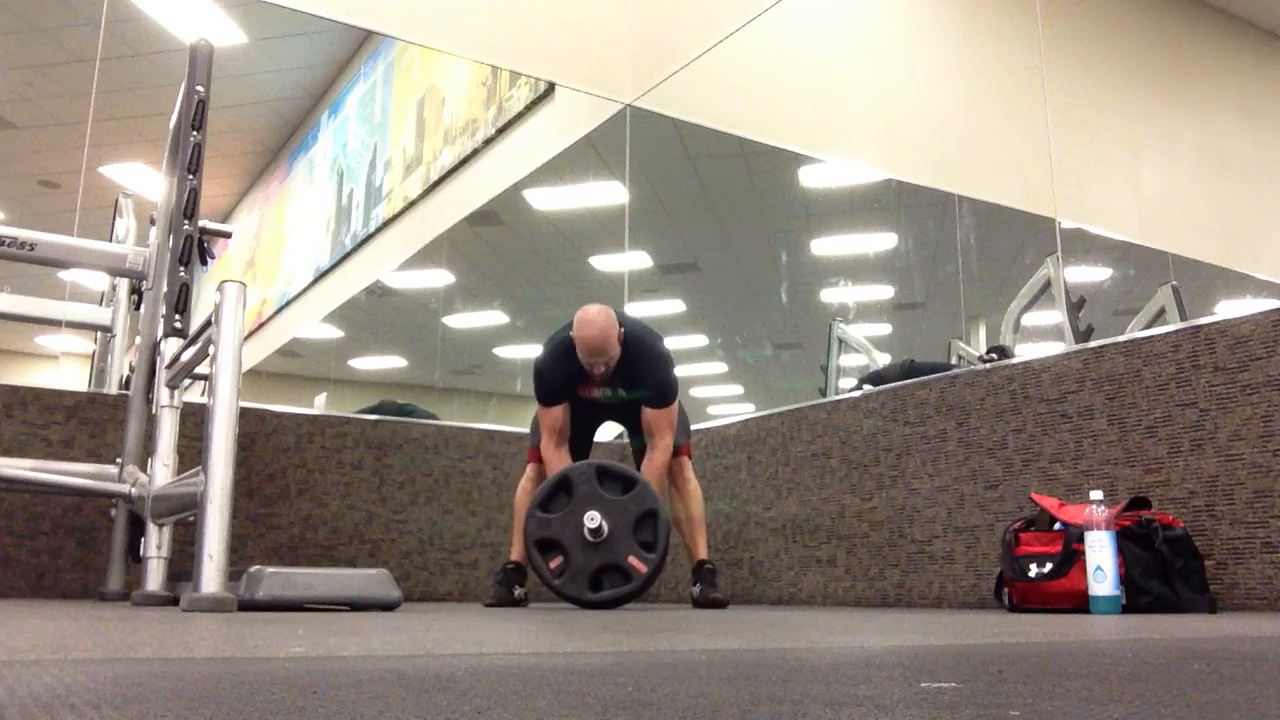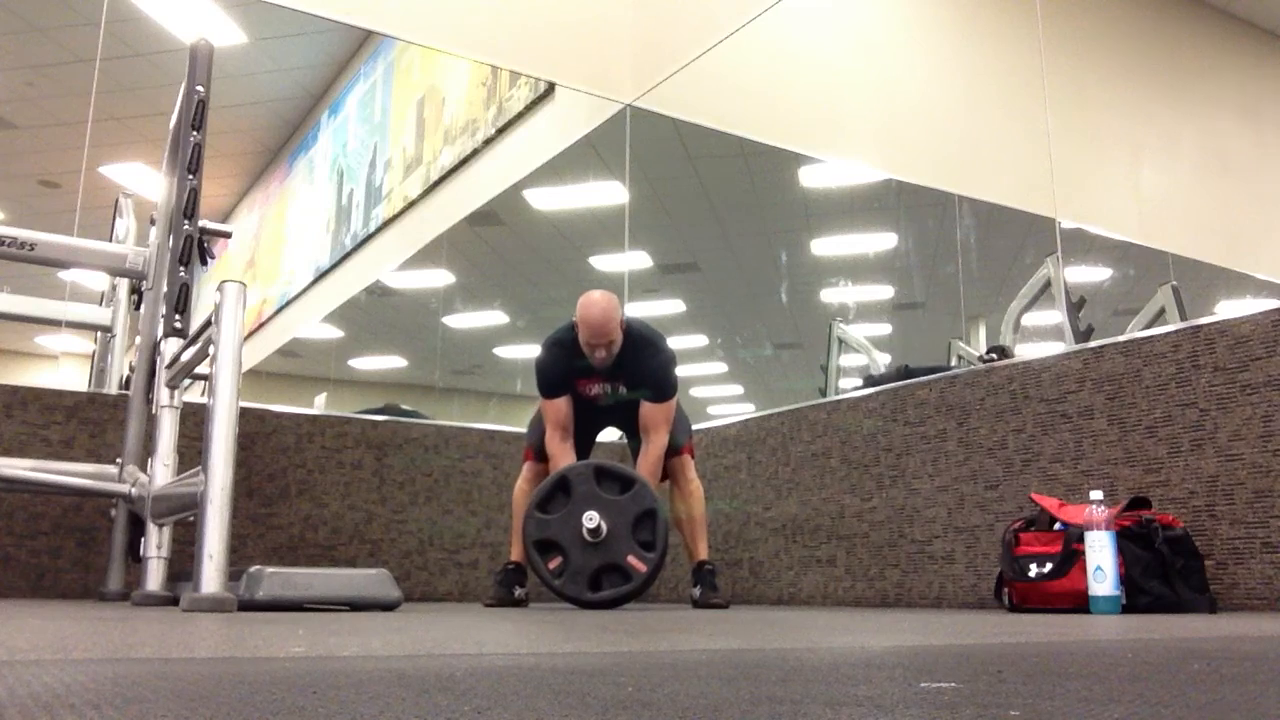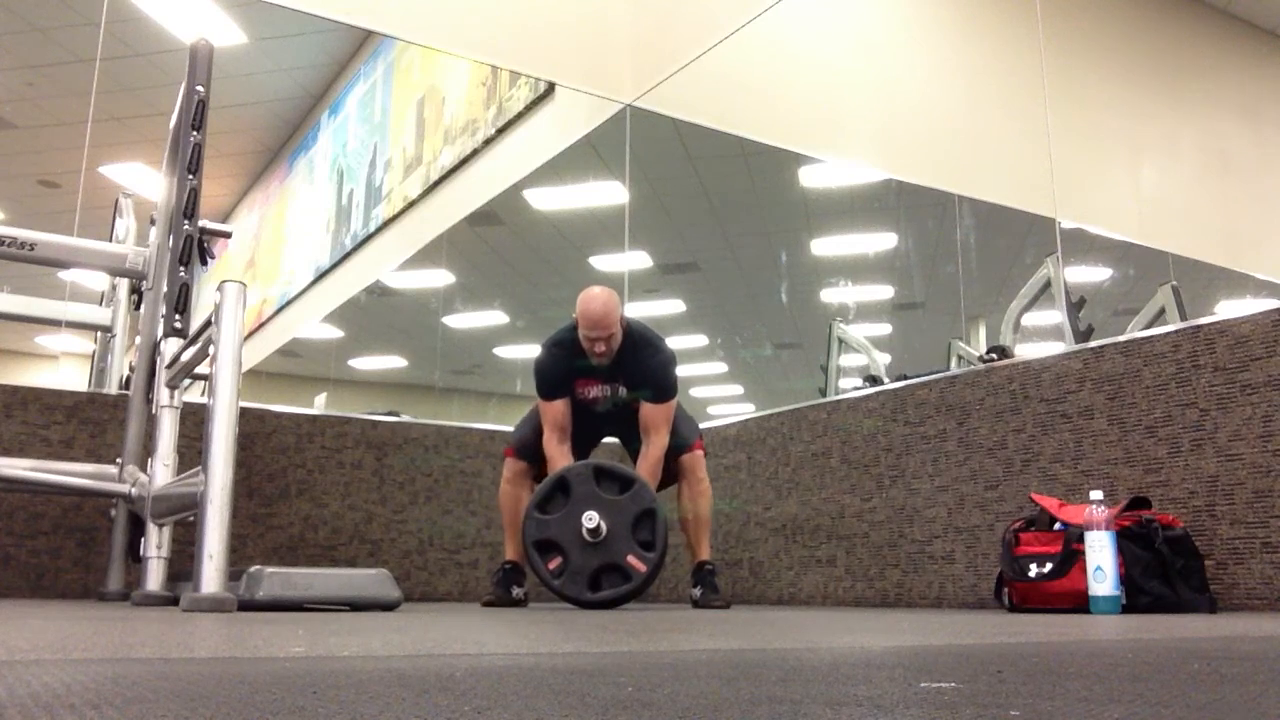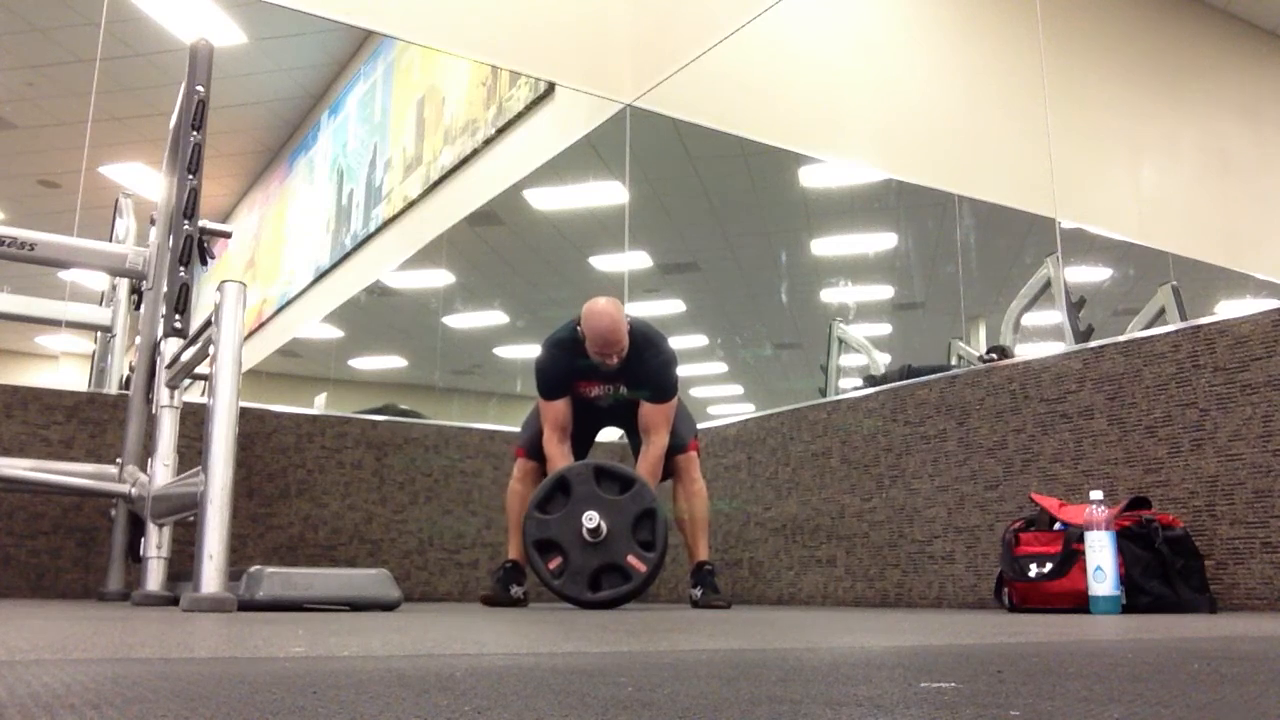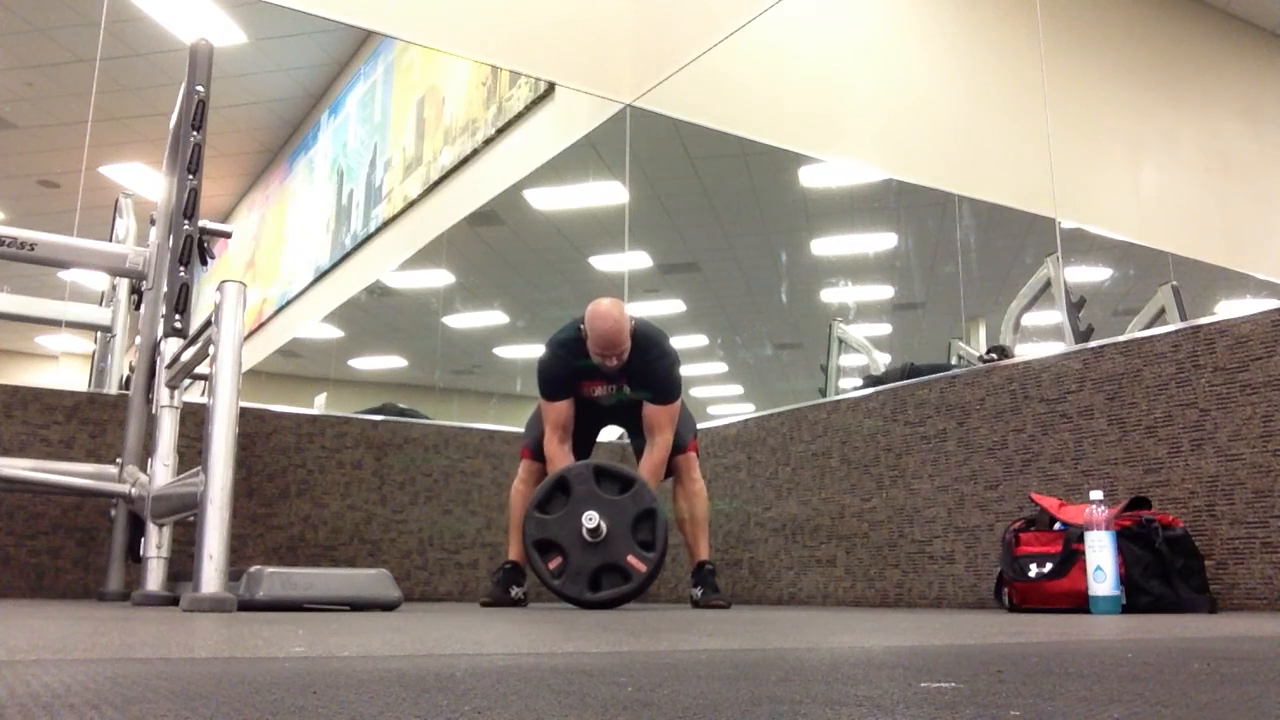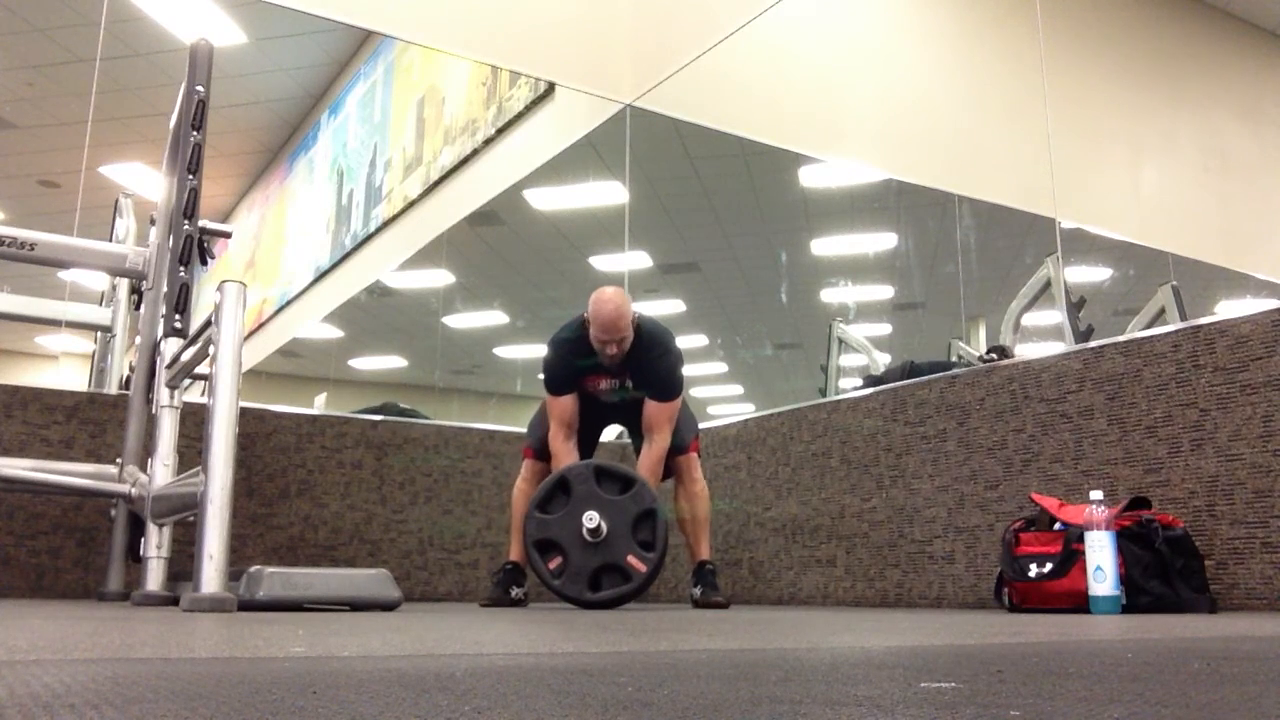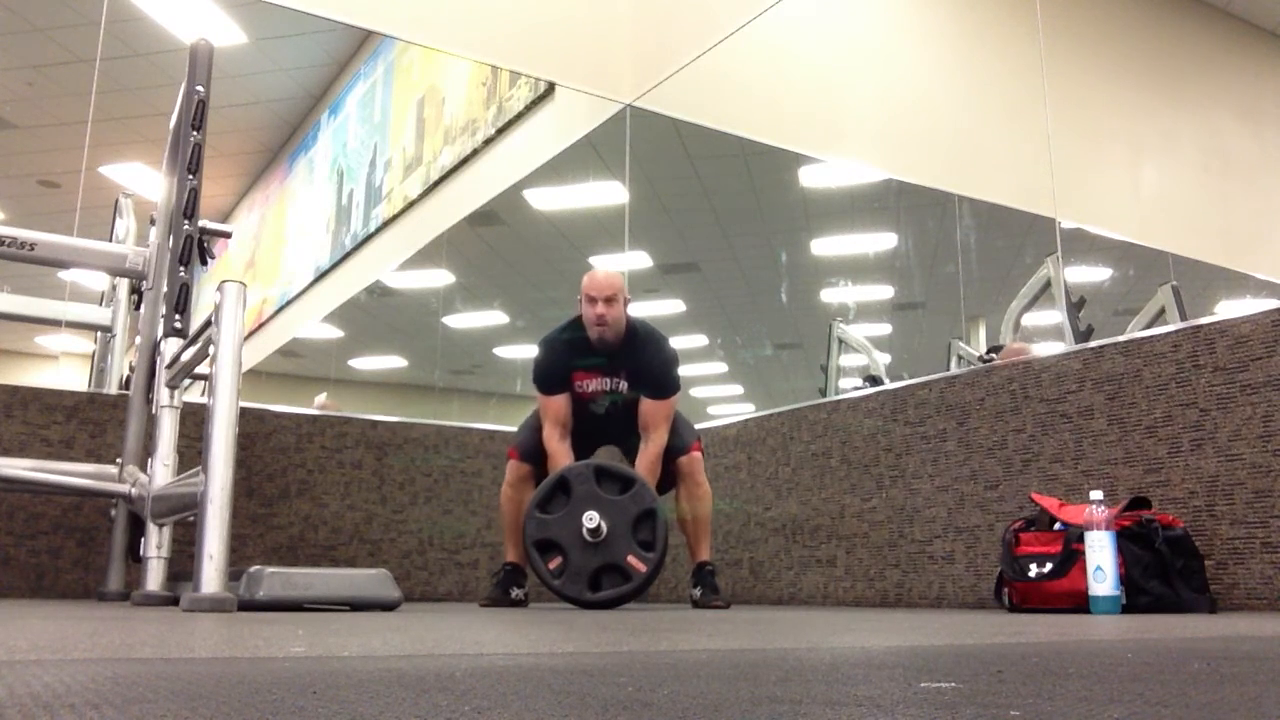
dt=0.4s
person 1, frame 1
left shoulder: (652, 356)
right shoulder: (551, 362)
left elbow: (660, 445)
right elbow: (554, 444)
left hip: (640, 396)
right hip: (578, 398)
left knee: (679, 463)
right knee: (537, 467)
left ankle: (703, 574)
right ankle: (513, 575)
person 1, frame 2
left shoulder: (654, 352)
right shoulder: (555, 353)
left elbow: (654, 439)
right elbow: (560, 438)
left hip: (642, 402)
right hip: (577, 402)
left knee: (680, 463)
right knee: (534, 467)
left ankle: (704, 576)
right ankle: (513, 575)
person 1, frame 3
left shoulder: (654, 353)
right shoulder: (554, 355)
left elbow: (654, 440)
right elbow: (557, 439)
left hip: (639, 410)
right hip: (576, 412)
left knee: (692, 461)
right knee: (516, 463)
left ankle: (704, 577)
right ankle: (511, 575)
person 1, frame 4
left shoulder: (655, 352)
right shoulder: (555, 353)
left elbow: (654, 439)
right elbow: (556, 437)
left hip: (644, 405)
right hip: (577, 403)
left knee: (686, 460)
right knee: (526, 464)
left ankle: (703, 577)
right ankle: (512, 575)
person 1, frame 5
left shoulder: (658, 352)
right shoulder: (559, 353)
left elbow: (659, 440)
right elbow: (558, 439)
left hip: (644, 401)
right hip: (578, 402)
left knee: (686, 461)
right knee: (531, 465)
left ankle: (703, 577)
right ankle: (511, 575)
person 1, frame 6
left shoulder: (660, 348)
right shoulder: (563, 347)
left elbow: (656, 438)
right elbow: (563, 434)
left hip: (647, 401)
right hip: (582, 399)
left knee: (687, 461)
right knee: (533, 466)
left ankle: (704, 576)
right ankle: (512, 575)
person 1, frame 7
left shoulder: (655, 349)
right shoulder: (556, 348)
left elbow: (653, 437)
right elbow: (557, 432)
left hip: (637, 415)
right hip: (576, 416)
left knee: (690, 463)
right knee: (519, 467)
left ankle: (704, 576)
right ankle: (512, 575)
